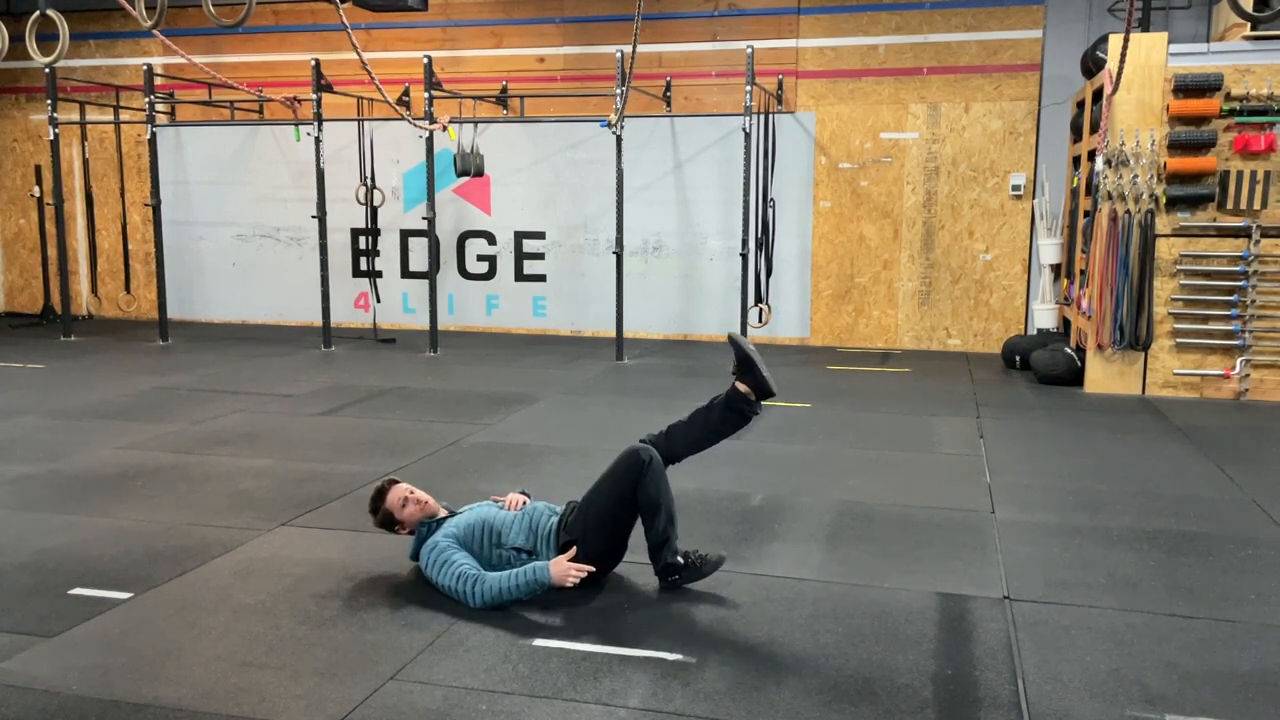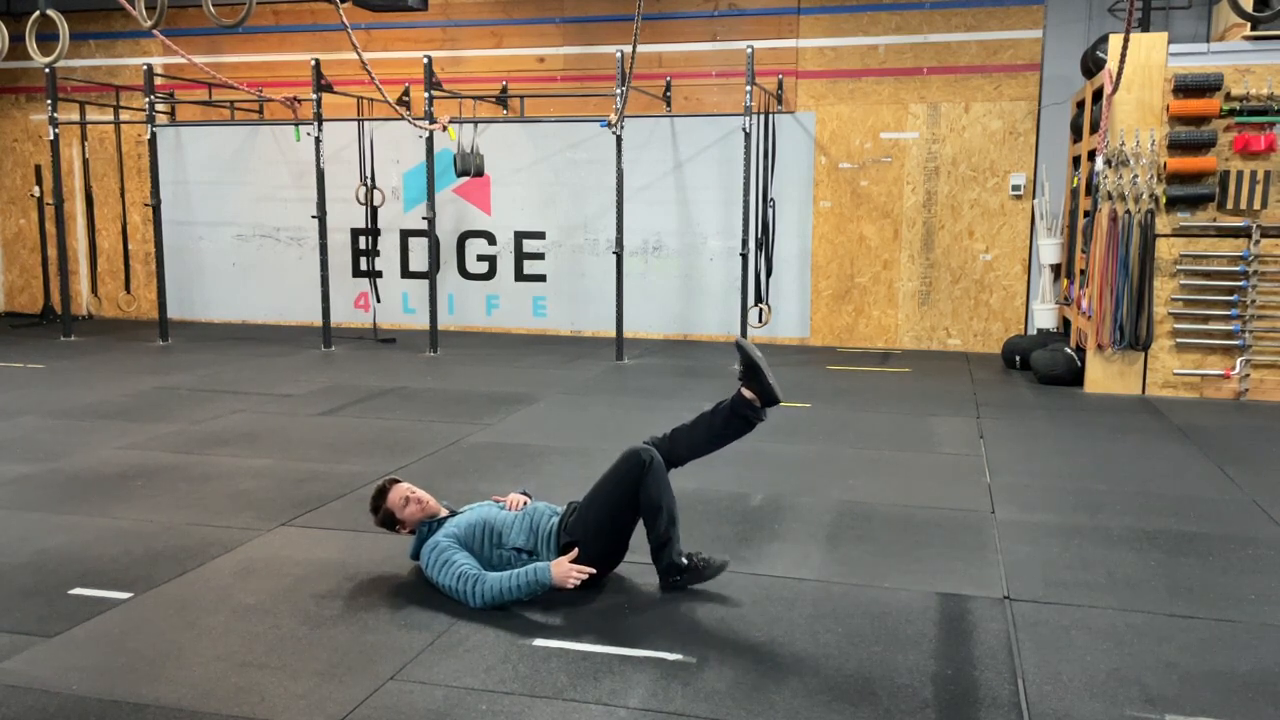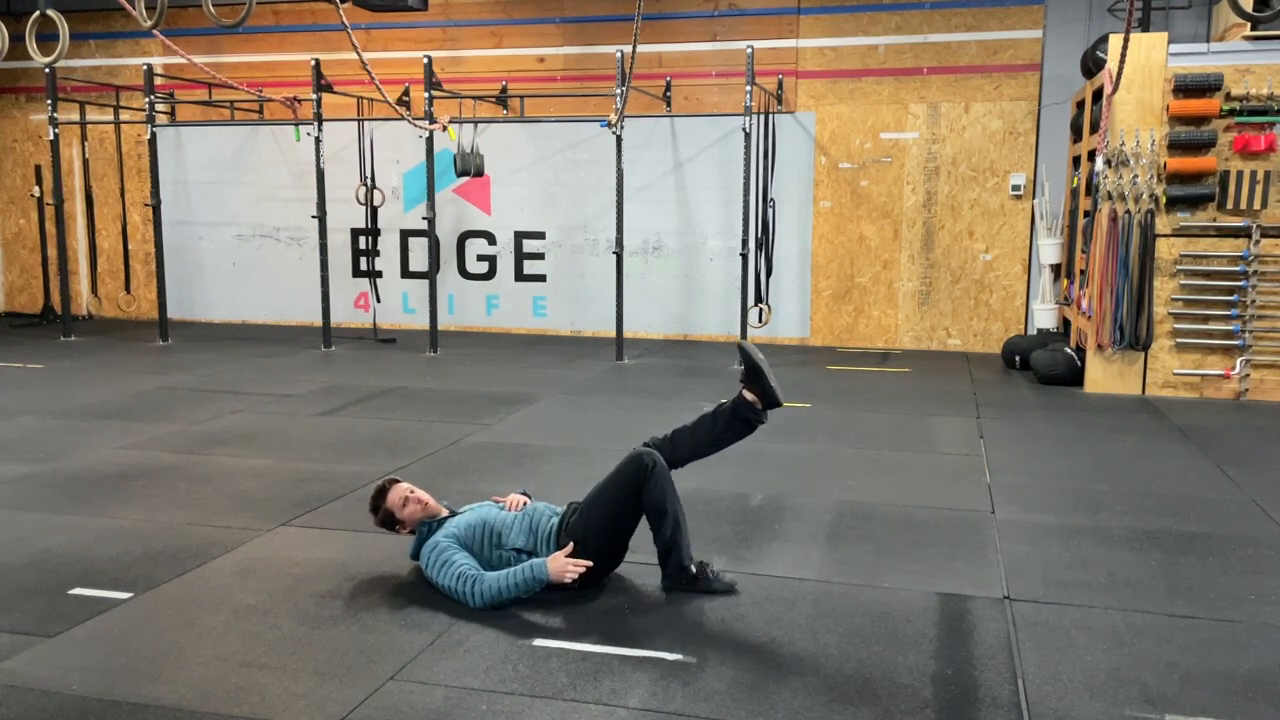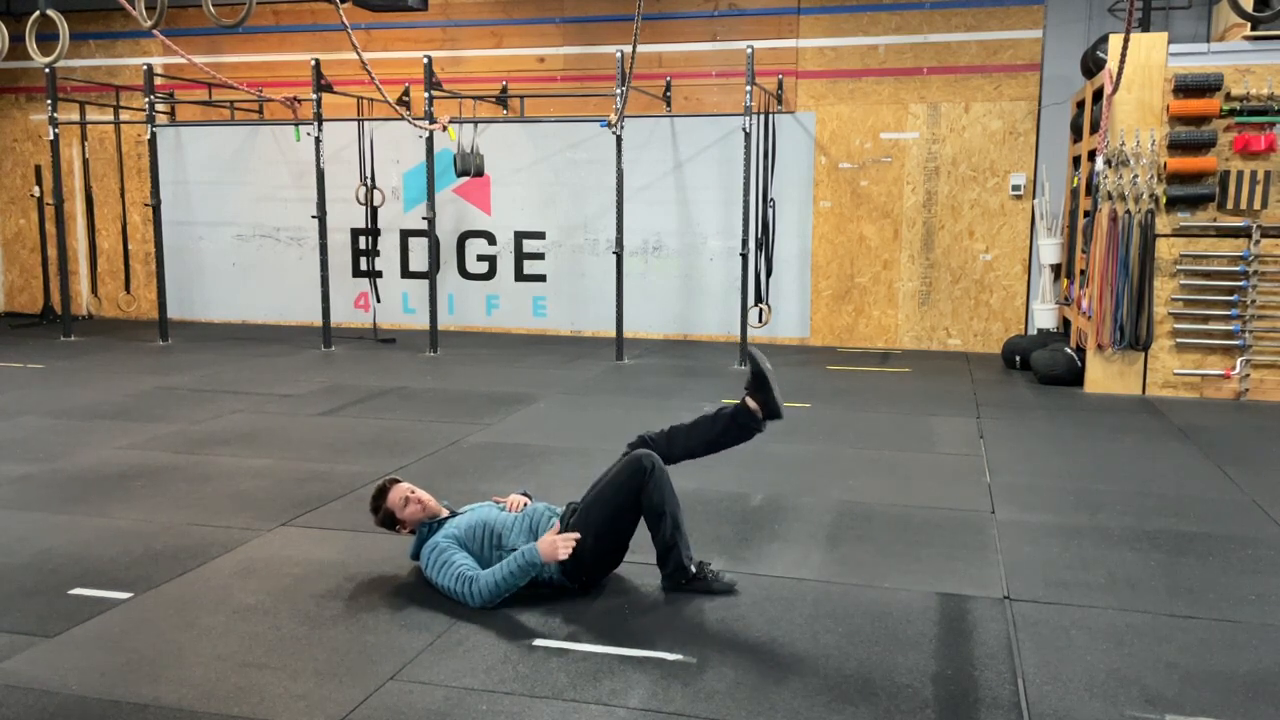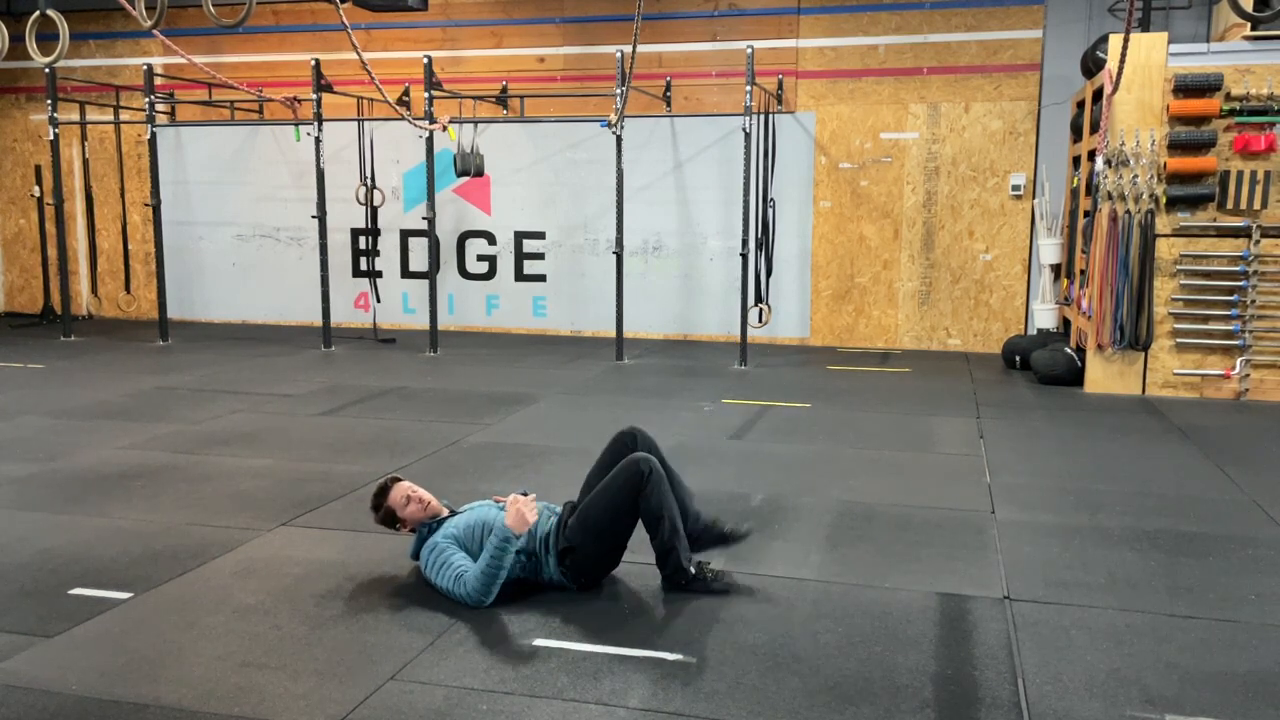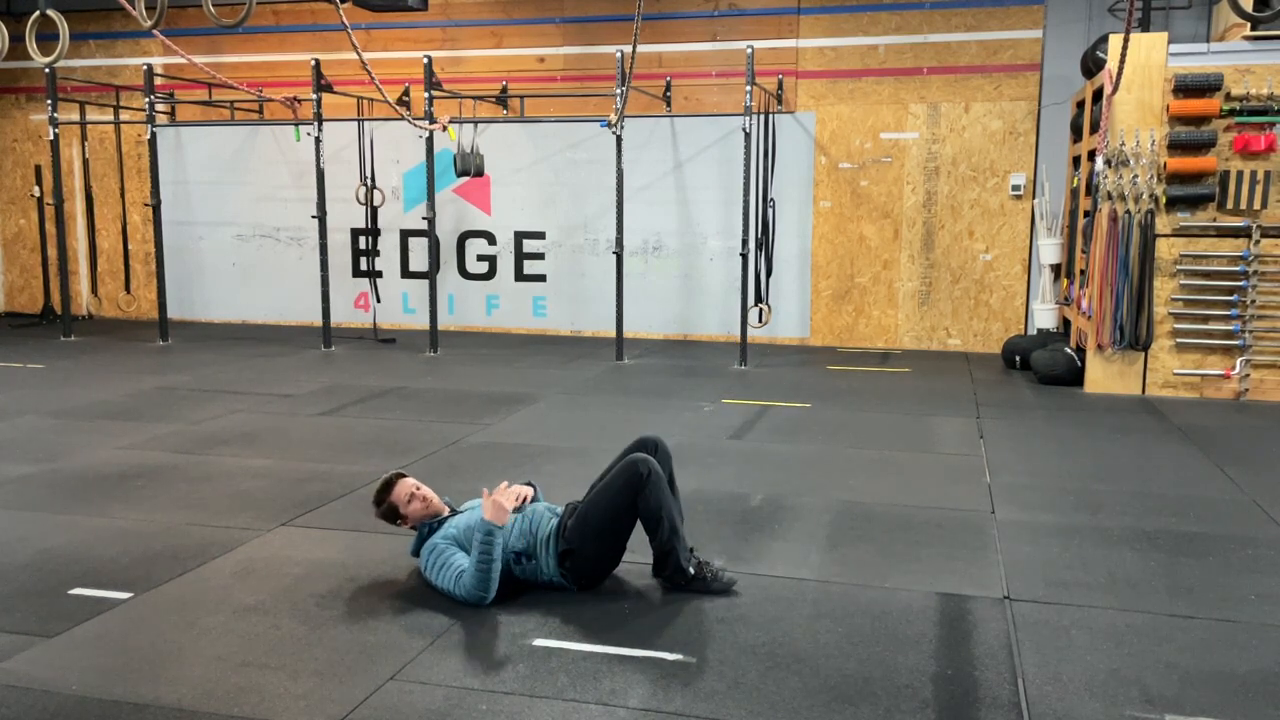
dt=0.3s
person 1, frame 1
left shoulder: (465, 513)
right shoulder: (436, 550)
right elbow: (478, 590)
left wrist: (519, 496)
right wrist: (544, 574)
left hip: (570, 522)
right hip: (576, 551)
left knee: (652, 449)
right knee: (641, 460)
left ankle: (744, 394)
right ankle: (671, 566)
person 1, frame 2
left shoulder: (464, 514)
right shoulder: (437, 550)
right elbow: (478, 590)
left wrist: (519, 495)
right wrist: (545, 574)
left hip: (571, 522)
right hip: (576, 552)
left knee: (656, 451)
right knee: (642, 460)
left ankle: (748, 401)
right ankle: (673, 567)
person 1, frame 3
left shoulder: (465, 514)
right shoulder: (437, 550)
right elbow: (478, 590)
left wrist: (519, 496)
right wrist: (543, 570)
left hip: (572, 523)
right hip: (578, 553)
left knee: (655, 452)
right knee: (645, 464)
left ankle: (750, 403)
right ankle: (680, 572)
person 1, frame 4
left shoulder: (463, 515)
right shoulder: (436, 551)
right elbow: (478, 590)
left wrist: (520, 497)
right wrist: (535, 554)
left hip: (570, 525)
right hip: (577, 562)
left knee: (644, 448)
right knee: (644, 466)
left ankle: (751, 411)
right ankle: (681, 574)
person 1, frame 5
left shoulder: (466, 512)
right shoulder: (437, 552)
right elbow: (477, 592)
left wrist: (522, 503)
right wrist: (509, 532)
left hip: (568, 522)
right hip: (572, 557)
left knee: (630, 441)
right knee: (642, 467)
left ankle: (696, 531)
right ankle: (680, 572)
person 1, frame 6
left shoulder: (466, 509)
right shoulder: (435, 550)
right elbow: (478, 591)
left wrist: (525, 489)
right wrist: (493, 525)
left hip: (568, 521)
right hip: (573, 557)
left knee: (650, 447)
right knee: (641, 469)
left ankle: (677, 555)
right ankle: (681, 572)
